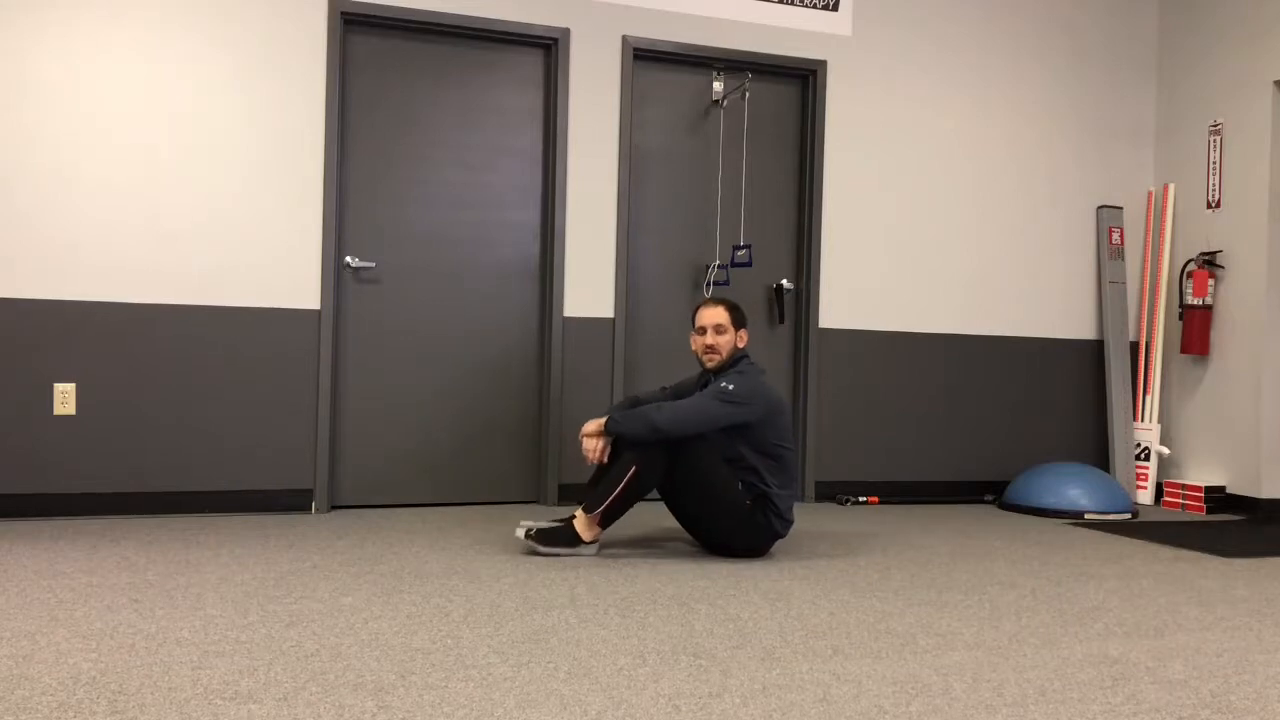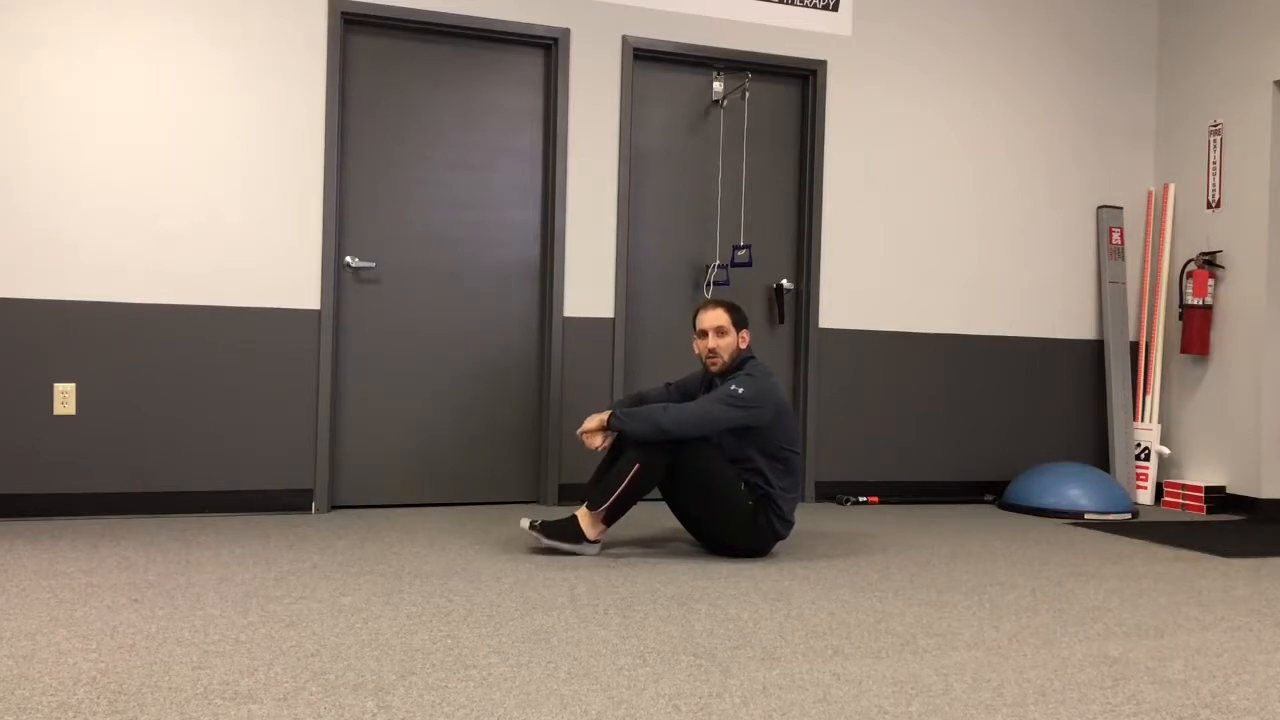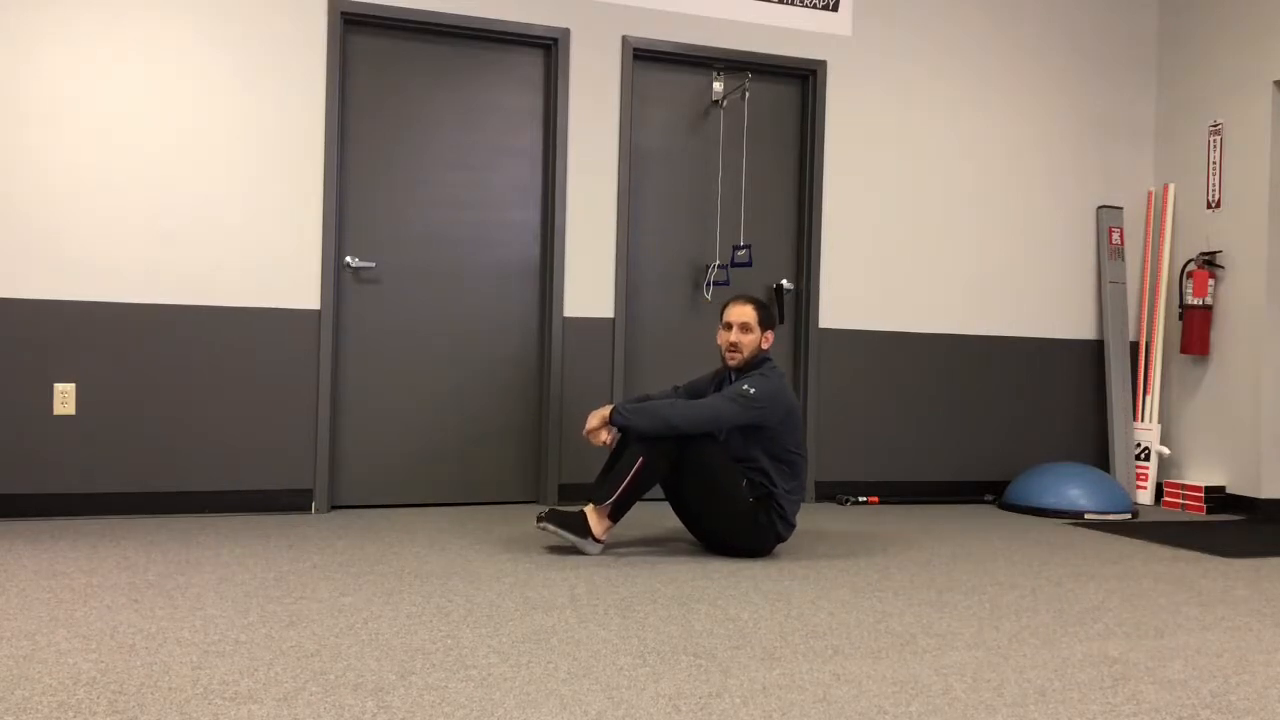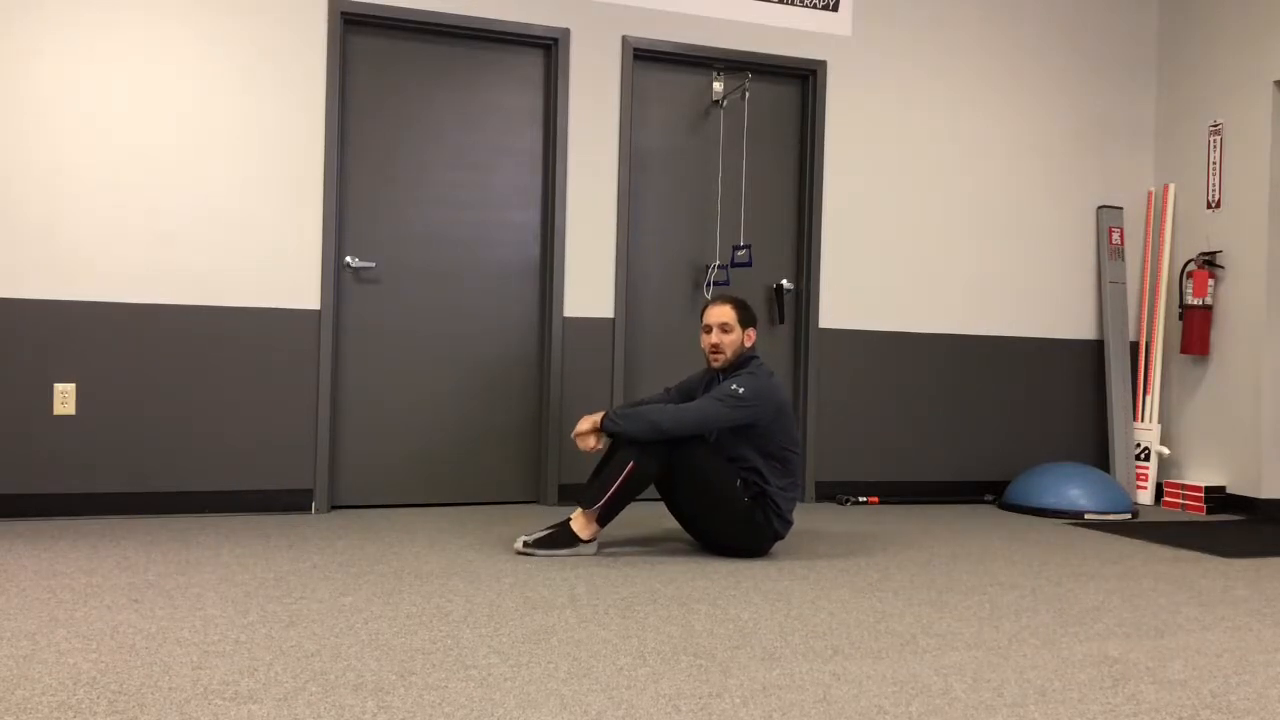
dt=1s
person 1, frame 1
left shoulder: (746, 387)
right shoulder: (708, 381)
left elbow: (671, 418)
right elbow: (640, 404)
left wrist: (605, 424)
right wrist: (604, 430)
left hip: (754, 524)
right hip: (724, 513)
left knee: (662, 434)
right knee: (641, 427)
left ankle: (585, 530)
right ankle: (583, 519)
person 1, frame 2
left shoulder: (754, 388)
right shoulder: (713, 378)
left elbow: (679, 420)
right elbow: (649, 398)
left wrist: (609, 418)
right wrist: (608, 423)
left hip: (757, 524)
right hip: (726, 513)
left knee: (665, 435)
right knee: (641, 430)
left ankle: (588, 527)
right ankle: (587, 516)
person 1, frame 3
left shoulder: (766, 389)
right shoulder: (726, 377)
left elbow: (687, 416)
right elbow: (667, 399)
left wrist: (612, 413)
right wrist: (613, 419)
left hip: (759, 523)
right hip: (730, 510)
left knee: (669, 429)
right knee: (647, 426)
left ankle: (595, 523)
right ankle: (594, 516)
person 1, frame 4
left shoulder: (755, 388)
right shoulder: (714, 377)
left elbow: (676, 419)
right elbow: (655, 404)
left wrist: (603, 420)
right wrist: (603, 423)
left hip: (756, 522)
right hip: (725, 509)
left knee: (660, 433)
right knee: (644, 429)
left ankle: (583, 529)
right ankle: (581, 520)
